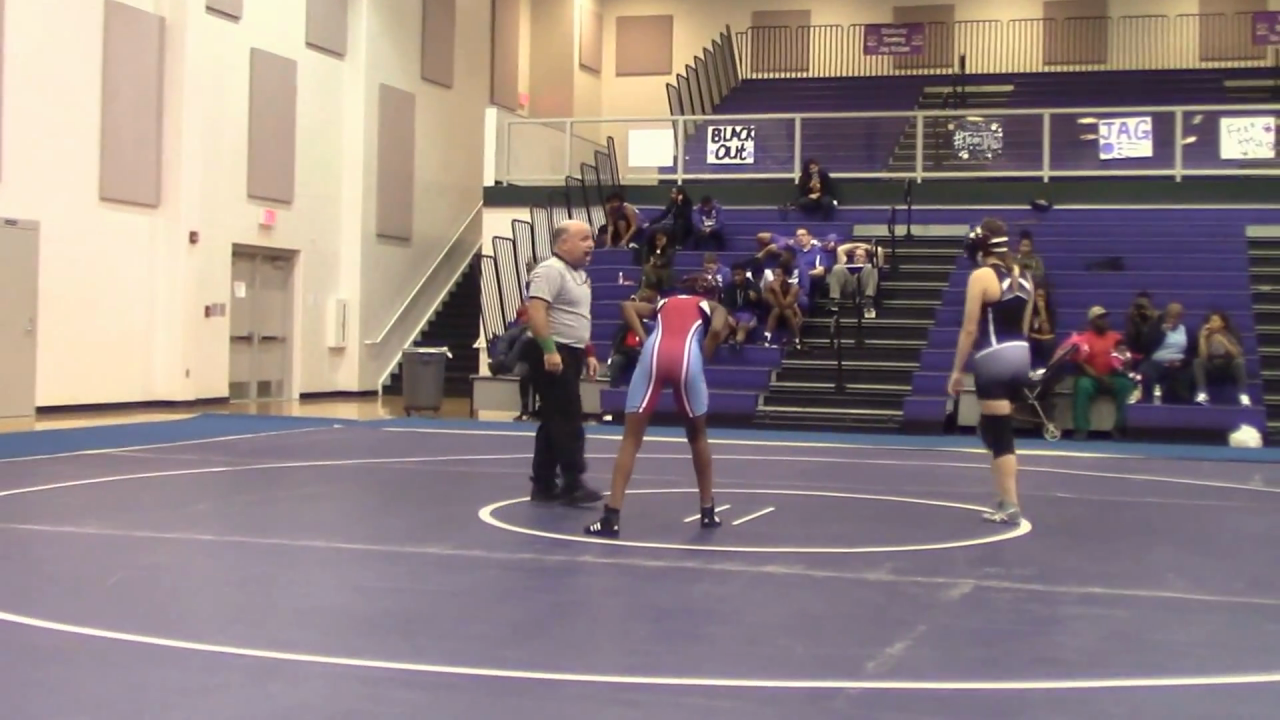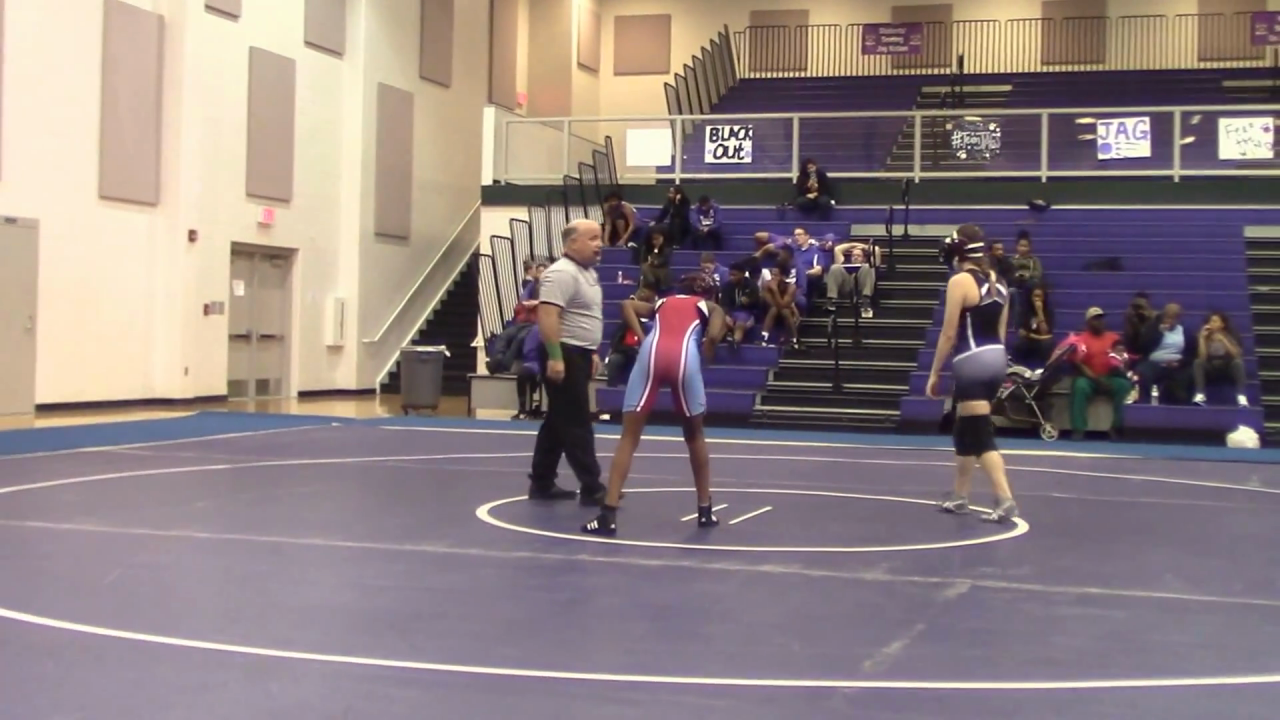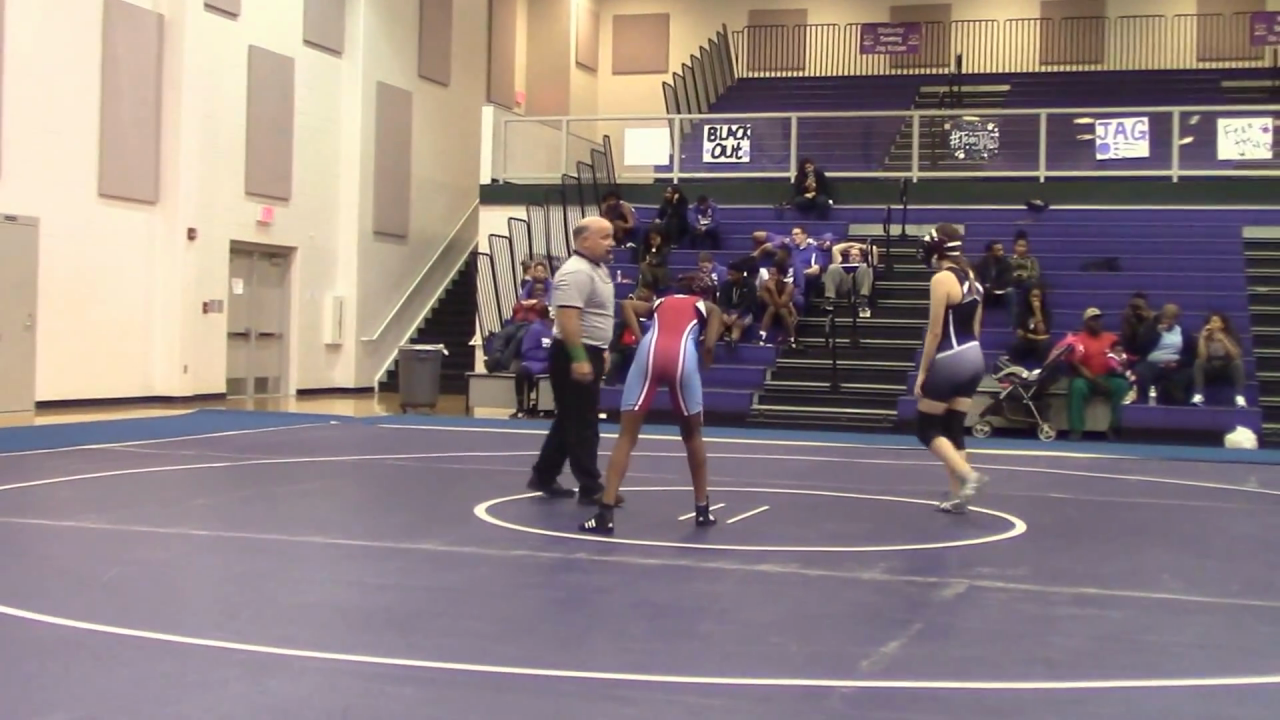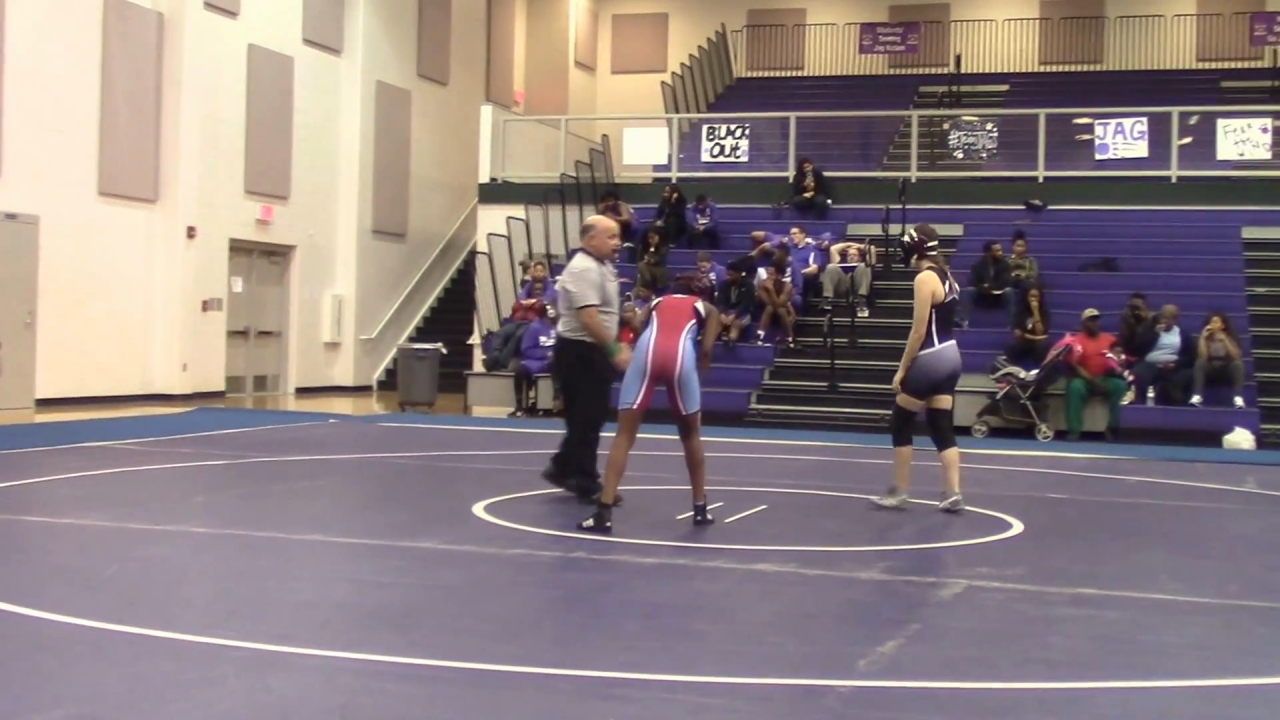
dt=0.2s
person 1, frame 1
left shoulder: (981, 276)
right shoulder: (1022, 276)
left elbow: (970, 329)
right elbow: (1025, 325)
left wrist: (956, 370)
left hip: (994, 358)
right hip: (1020, 356)
left knee: (999, 434)
right knee: (997, 429)
left ankle: (1009, 505)
right ankle: (1006, 497)
person 1, frame 2
left shoulder: (960, 281)
right shoulder: (997, 281)
left elbow: (949, 334)
right elbow: (1000, 331)
left wrist: (934, 373)
left hip: (971, 363)
right hip: (996, 359)
left knee: (980, 436)
right knee: (965, 431)
left ankle: (1005, 499)
right ankle: (959, 497)
person 1, frame 3
left shoulder: (941, 279)
right shoulder: (972, 278)
left elbow: (935, 332)
left wrist: (922, 372)
left hip: (951, 360)
right hip: (974, 358)
left knee: (927, 428)
right knee: (953, 429)
left ankle: (968, 476)
right ankle: (957, 495)
person 1, frame 4
left shoulder: (924, 278)
right shoulder: (946, 277)
left elbow: (918, 331)
left wrist: (902, 370)
left hip: (930, 359)
right hip: (951, 356)
left knee: (901, 424)
right knee: (942, 429)
left ankle: (899, 491)
right ankle: (953, 493)
person 2, frame 1
left shoulder: (580, 274)
right shoulder: (551, 270)
right elbow: (535, 312)
left wrist: (588, 353)
right wrist: (549, 350)
left hip: (570, 354)
right hip: (551, 355)
left knee: (555, 420)
right knee: (568, 420)
left ankle: (544, 484)
right ankle: (572, 484)
person 2, frame 2
left shoulder: (589, 273)
right shoulder: (562, 273)
right elbow: (547, 316)
left wrist: (592, 353)
right wrist: (554, 356)
left hip: (578, 355)
right hip: (564, 356)
left knee: (558, 421)
right knee: (577, 423)
left ankle: (542, 483)
right ankle: (591, 488)
person 2, frame 3
left shoulder: (598, 269)
right shoulder: (576, 272)
right elbow: (567, 318)
left wrist: (601, 350)
right wrist: (579, 358)
left hip: (589, 353)
right hip: (575, 355)
left knee: (570, 420)
right knee: (583, 423)
left ankle: (543, 476)
right ankle: (590, 488)
person 2, frame 4
left shoulder: (603, 266)
right shoulder: (584, 270)
right elbow: (589, 318)
left wrist: (619, 344)
right wrist: (614, 351)
left hip: (592, 352)
right hip: (581, 351)
left knee: (588, 418)
right knee: (586, 420)
left ankle: (561, 468)
right ankle: (587, 486)
person 3, frame 1
left shoulder: (663, 303)
right shoulder: (712, 306)
left elbow: (628, 306)
right elbow: (717, 330)
left wrist: (645, 340)
right wrist: (702, 358)
left hip: (654, 354)
right hip: (687, 357)
left knee: (631, 439)
right knee: (698, 437)
left ankle: (611, 517)
right ankle: (708, 511)
person 3, frame 2
left shoulder: (662, 303)
right shoulder: (711, 307)
left elbow: (627, 305)
right elbow: (712, 337)
left wrist: (643, 339)
right wrist: (700, 363)
left hip: (652, 353)
right hip: (685, 356)
left knee: (628, 438)
right knee: (695, 436)
left ankle: (608, 515)
right ankle: (705, 511)
person 3, frame 3
left shoulder: (661, 302)
right shoulder: (709, 307)
left elbow: (627, 305)
right elbow: (709, 344)
left wrist: (641, 339)
right wrist: (699, 369)
left hip: (650, 352)
right hip: (683, 355)
left knee: (626, 437)
right knee: (692, 436)
left ankle: (605, 514)
right ankle: (702, 510)
person 3, frame 4
left shoulder: (658, 302)
right shoulder: (707, 308)
left elbow: (636, 322)
right elbow: (705, 349)
right wrist: (697, 373)
left hip: (648, 350)
right hip: (681, 354)
left knee: (624, 435)
right knee: (690, 435)
left ankle: (603, 513)
right ankle: (700, 508)
